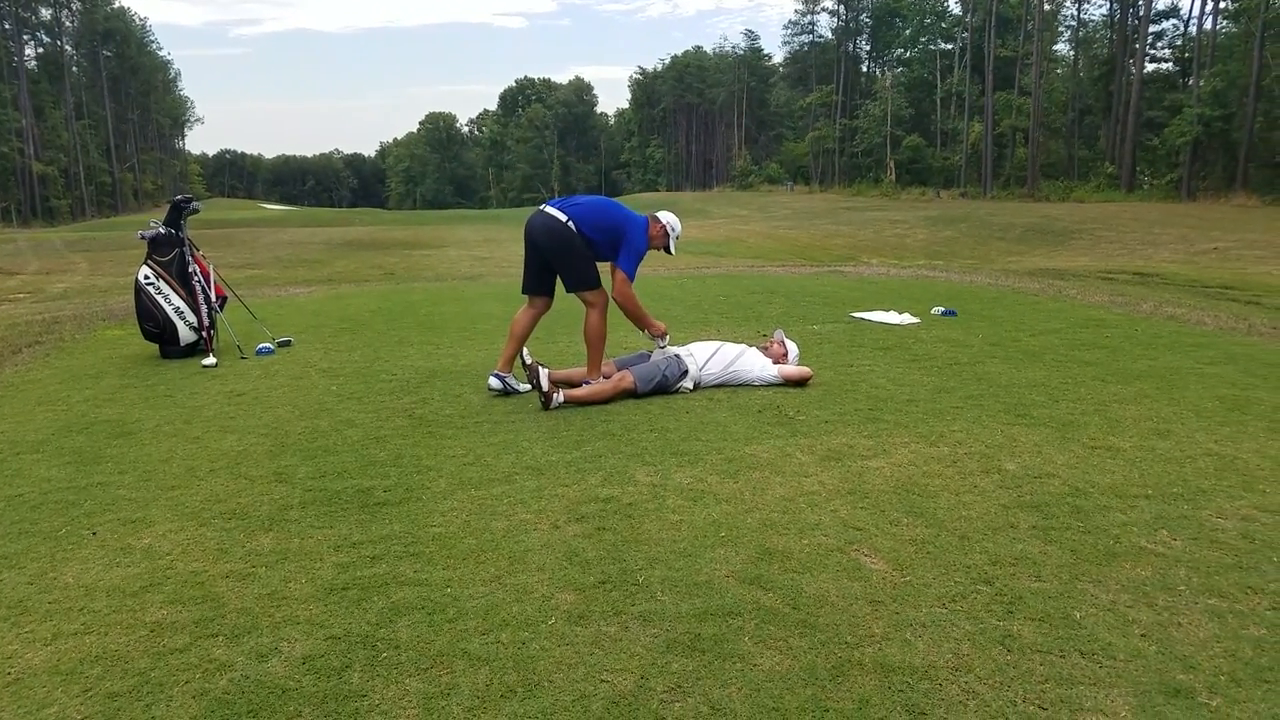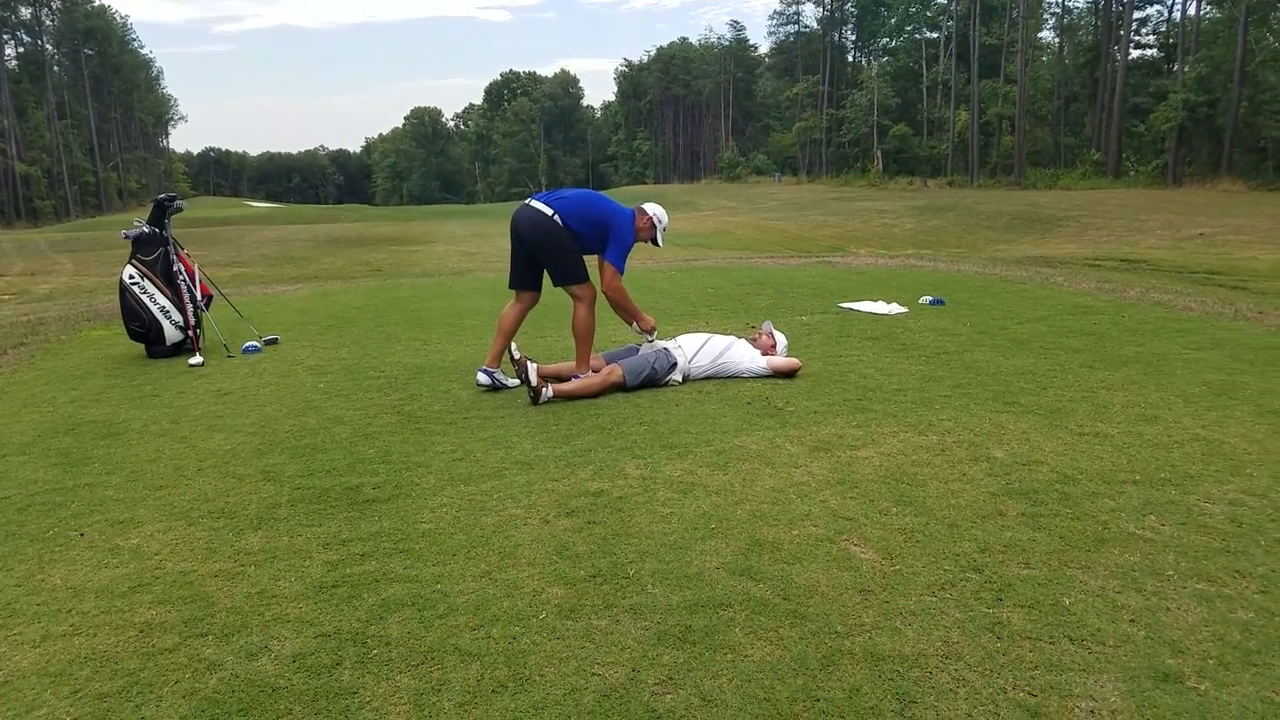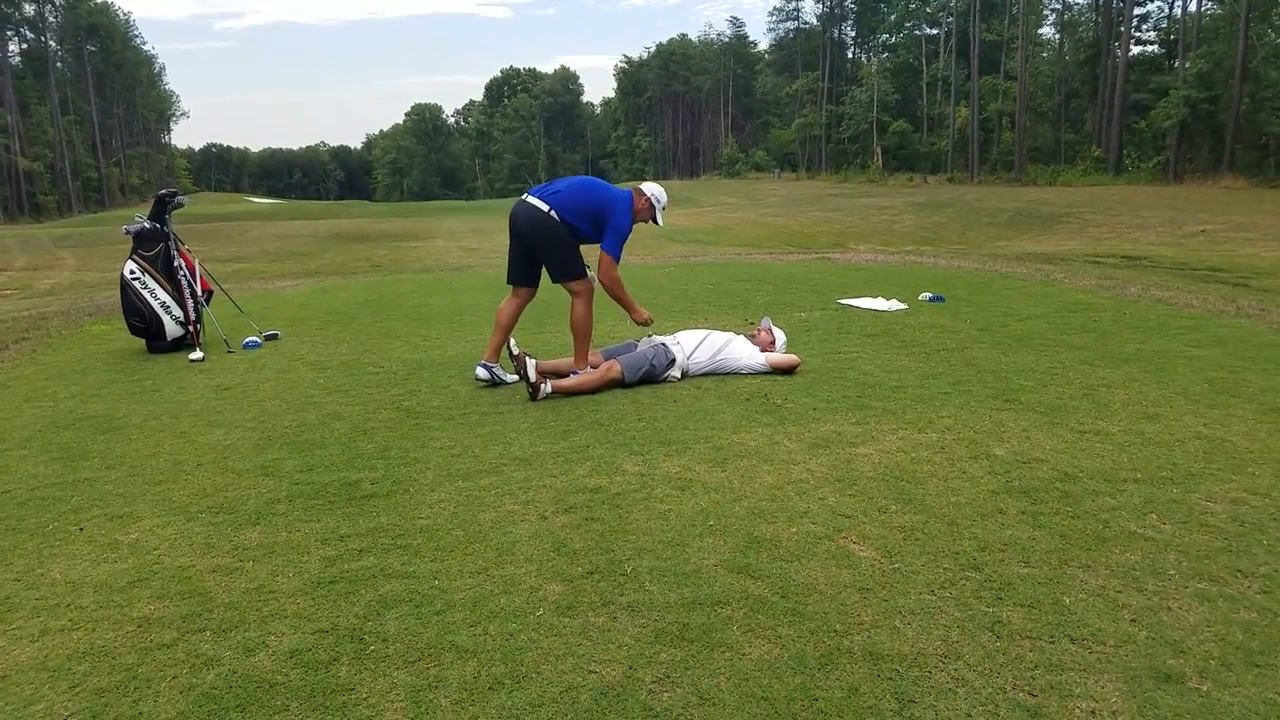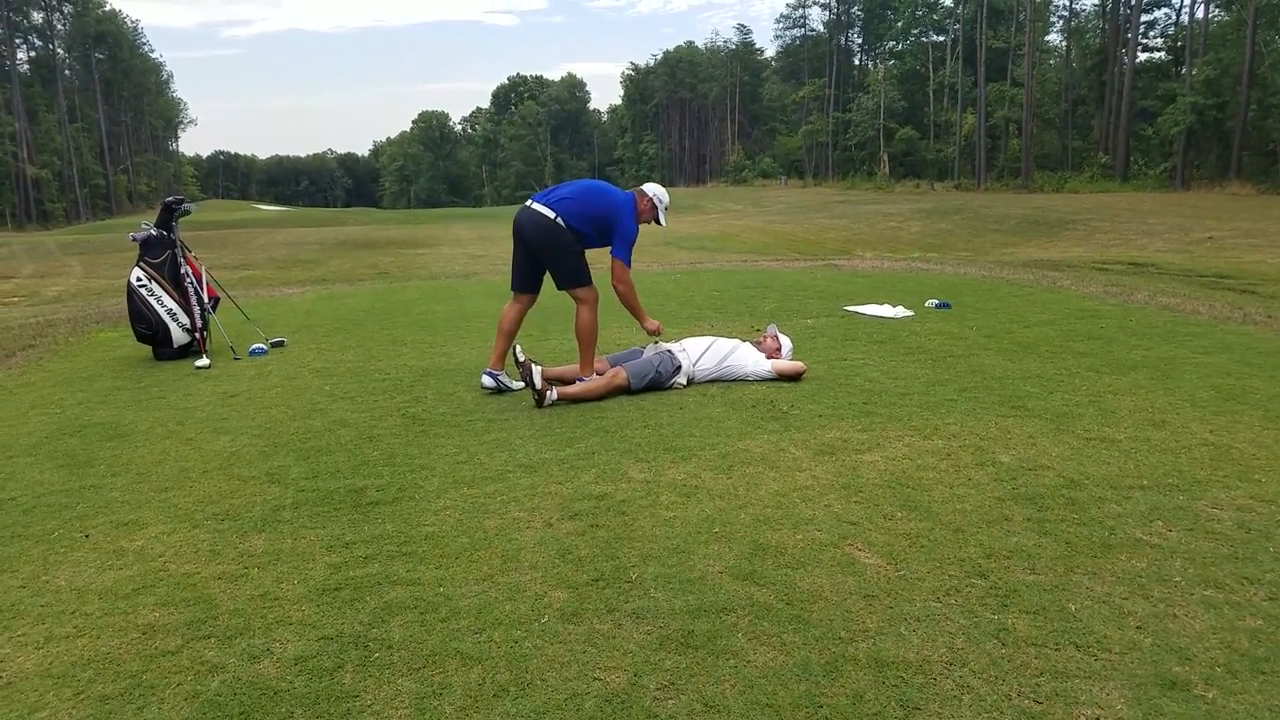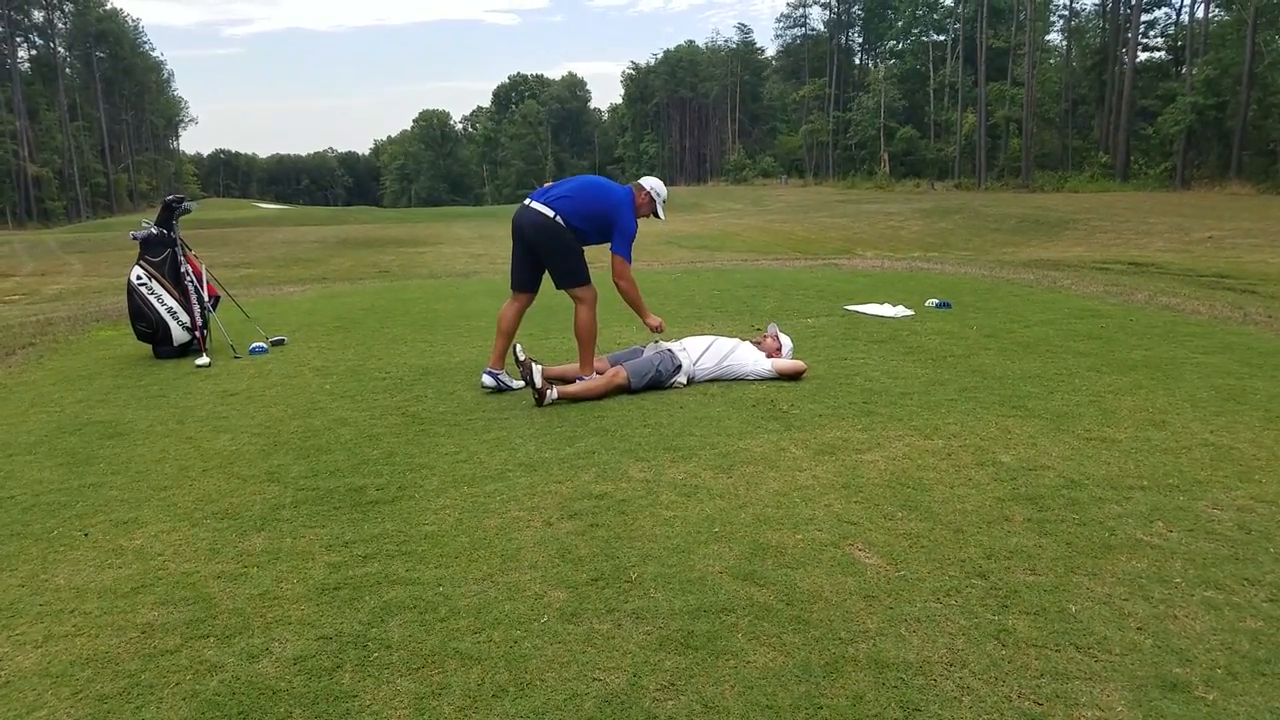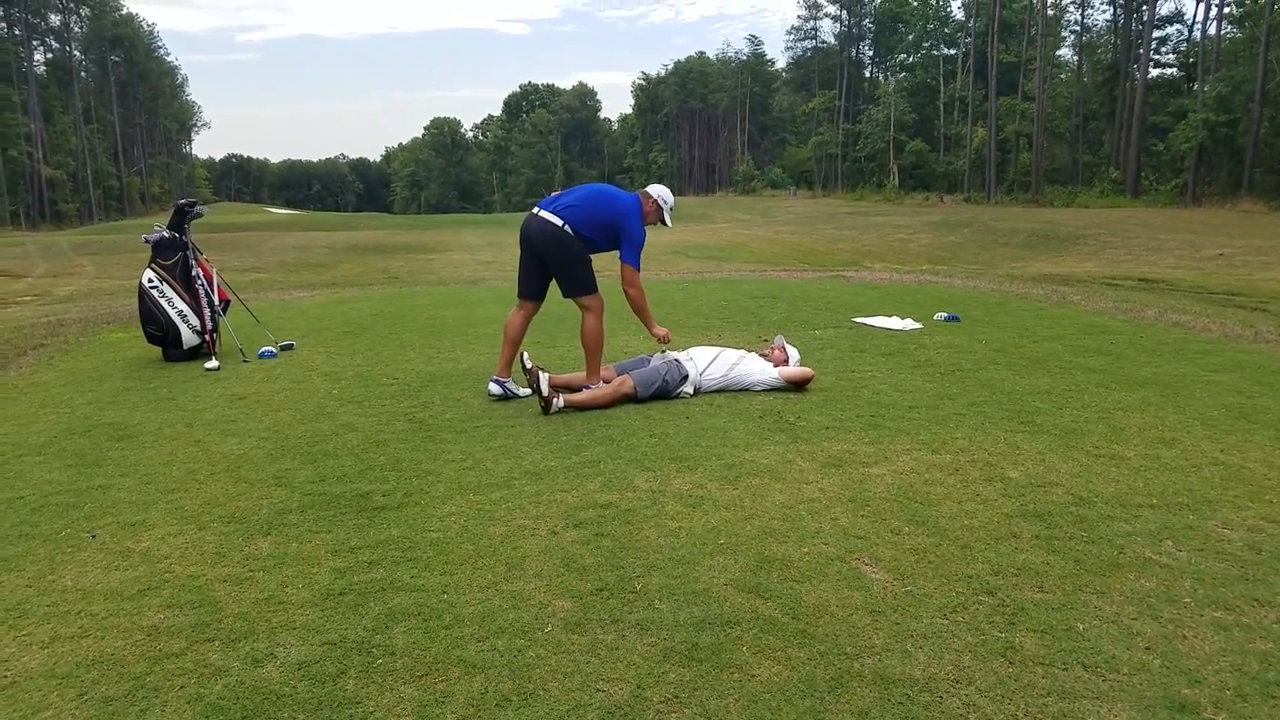
dt=0.5s
person 1, frame 1
left shoulder: (762, 368)
right shoulder: (748, 352)
left elbow: (805, 373)
left wrist: (790, 377)
left hip: (684, 369)
right hip: (677, 353)
left knee: (621, 381)
right knee: (606, 368)
left ankle: (557, 396)
right ankle: (546, 375)
person 1, frame 2
left shoulder: (751, 360)
right shoulder: (738, 343)
left elbow: (795, 364)
left wrist: (779, 365)
left hip: (673, 362)
right hip: (666, 346)
left knee: (611, 375)
right knee: (595, 363)
left ankle: (546, 391)
right ankle: (535, 369)
person 1, frame 3
left shoulder: (751, 356)
right shoulder: (736, 340)
left elbow: (793, 360)
left wrist: (776, 358)
left hip: (672, 358)
right hip: (664, 342)
left knee: (609, 371)
right knee: (593, 358)
left ankle: (545, 386)
right ankle: (533, 365)
person 1, frame 4
left shoulder: (757, 363)
right shoulder: (743, 347)
left elbow: (799, 367)
left wrist: (785, 370)
left hip: (678, 365)
right hip: (670, 349)
left knee: (615, 378)
right knee: (599, 365)
left ankle: (551, 394)
right ankle: (539, 372)
person 1, frame 5
left shoulder: (757, 363)
right shoulder: (742, 347)
left elbow: (800, 366)
left wrist: (785, 372)
left hip: (678, 365)
right hip: (670, 349)
left knee: (615, 377)
right knee: (600, 364)
left ankle: (551, 393)
right ankle: (540, 371)
person 1, frame 6
left shoulder: (764, 373)
right shoulder: (749, 357)
left elbow: (807, 373)
left wrist: (794, 386)
left hip: (684, 374)
right hip: (677, 358)
left knee: (621, 386)
right knee: (606, 373)
left ankle: (558, 400)
right ankle: (546, 379)
person 2, frame 1
left shoulder: (624, 224)
right shoulder: (637, 234)
left elbow: (621, 290)
right elbow: (620, 294)
left wrist: (645, 328)
right wrist: (651, 325)
left hip: (538, 222)
right hip: (559, 229)
left knee: (537, 304)
right knee: (596, 302)
left ankle: (501, 373)
right ankle: (593, 380)
person 2, frame 2
left shoulder: (611, 217)
right shoulder: (623, 226)
left elbow: (609, 284)
right elbow: (610, 287)
left wrist: (633, 322)
right wrist: (640, 318)
left hip: (524, 216)
right hip: (545, 224)
left knee: (524, 300)
right knee: (584, 296)
left ankle: (490, 369)
right ankle: (581, 374)
person 2, frame 3
left shoulder: (609, 195)
right shoulder: (621, 211)
right elbow: (606, 275)
left wrist: (581, 267)
right wrist: (634, 310)
left hip: (522, 210)
right hip: (543, 219)
left knee: (521, 294)
right knee: (582, 291)
left ankle: (489, 364)
right ankle: (580, 370)
person 2, frame 4
left shoulder: (611, 196)
right shoulder: (625, 215)
right elbow: (620, 282)
right wrist: (645, 320)
left hip: (526, 216)
right hip: (549, 227)
left knee: (521, 300)
right knee: (587, 299)
left ankle: (494, 372)
right ankle: (586, 378)
person 2, frame 5
left shoulder: (606, 189)
right shoulder: (624, 210)
left elbow: (548, 186)
right elbow: (621, 278)
right wrist: (647, 316)
left hip: (524, 215)
right hip: (548, 225)
left knee: (520, 298)
right knee: (585, 298)
left ankle: (494, 371)
right ankle: (586, 376)
person 2, frame 6
left shoulder: (614, 198)
right shoulder: (631, 218)
left elbow: (556, 196)
right elbow: (630, 286)
right wrist: (653, 327)
left hip: (533, 223)
right hip: (557, 234)
left knee: (526, 307)
right knee: (592, 307)
left ankle: (501, 379)
right ankle: (592, 386)
